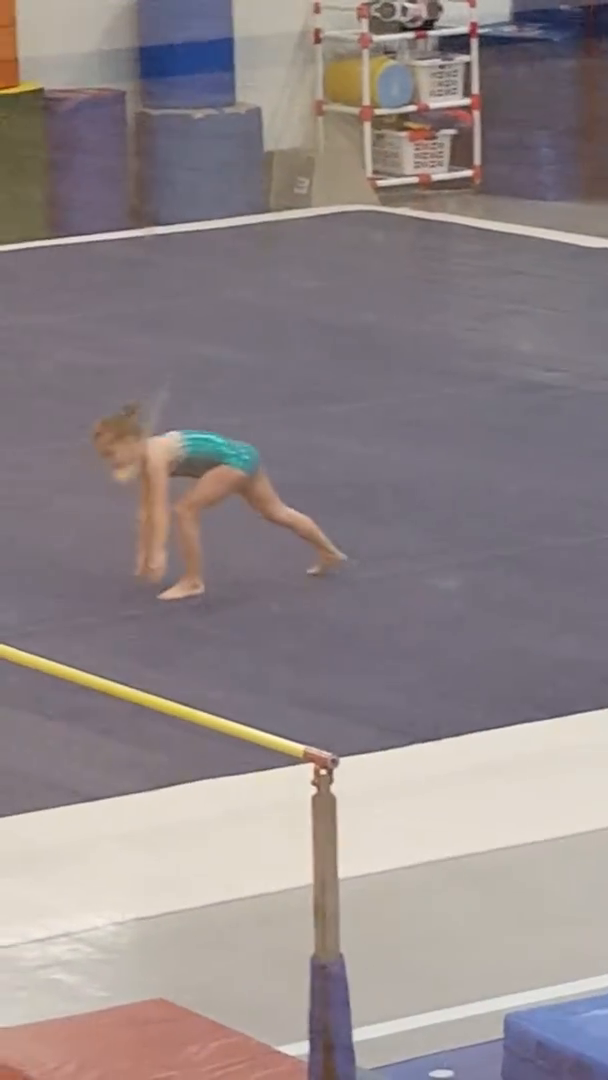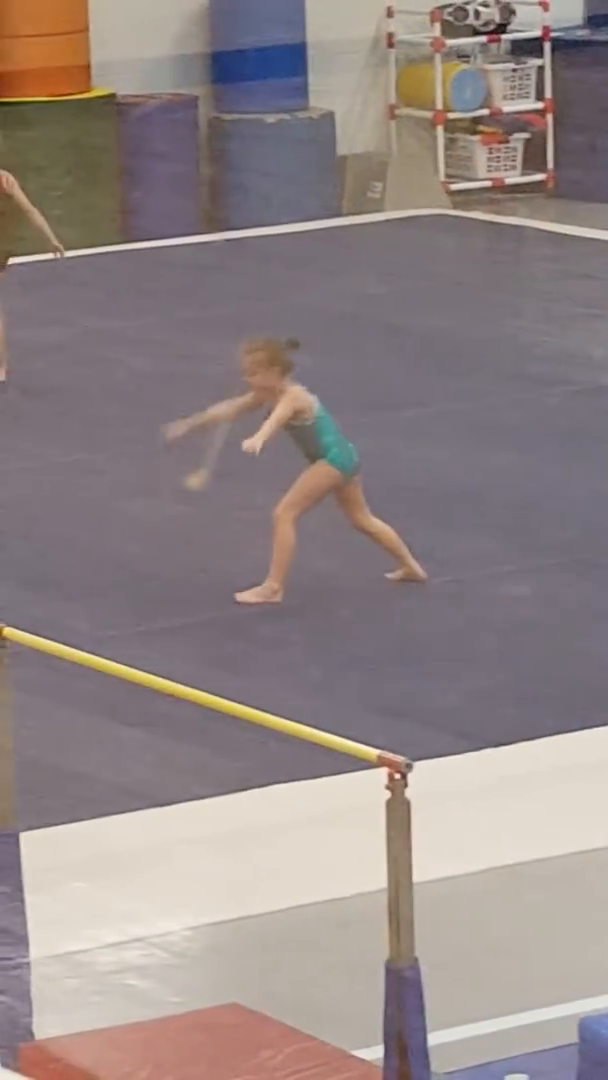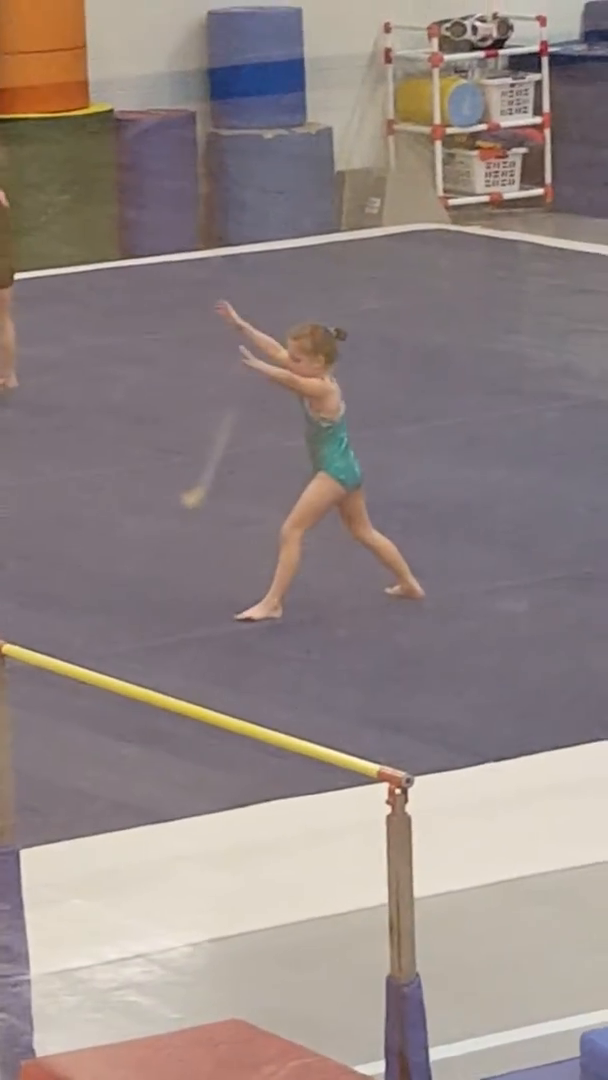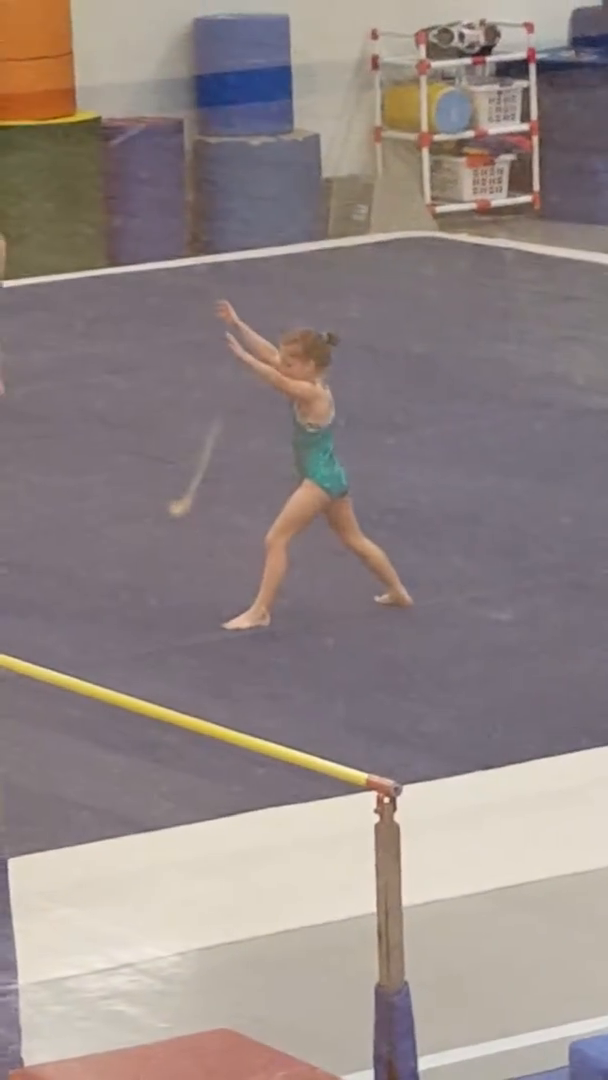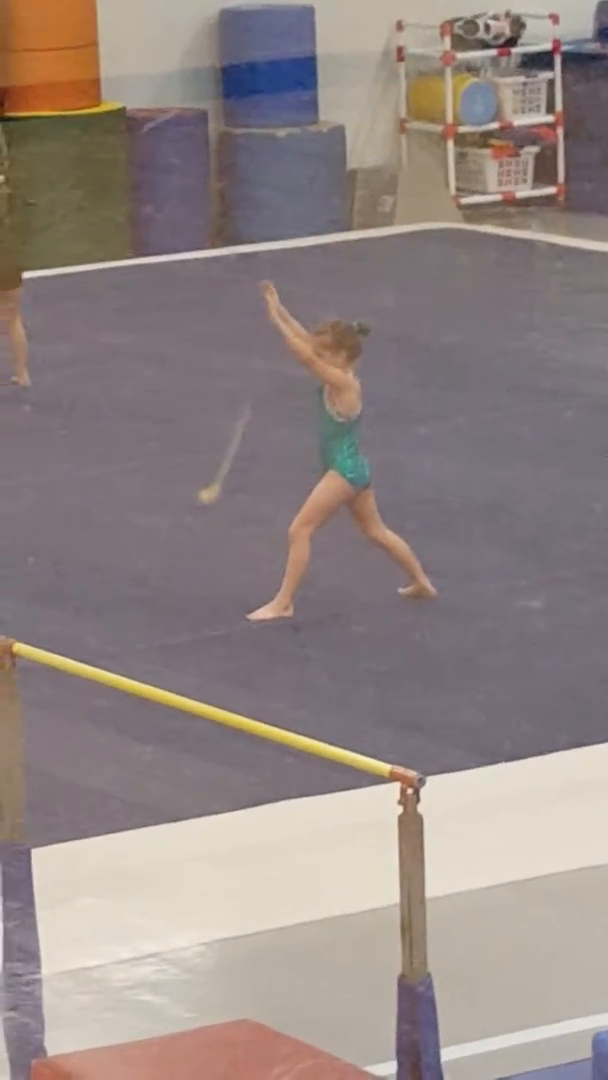
dt=0.5s
person 1, frame 1
left shoulder: (155, 456)
right shoulder: (146, 458)
left elbow: (159, 509)
right elbow: (145, 512)
left wrist: (159, 552)
right wrist: (143, 553)
left hip: (235, 460)
right hip: (243, 455)
left knee: (184, 511)
right knee: (276, 512)
left ankle: (193, 581)
right ankle: (330, 553)
person 1, frame 2
left shoulder: (292, 397)
right shoulder: (269, 392)
left elbow: (275, 419)
right elbow: (228, 409)
left wrist: (258, 439)
right wrist: (190, 423)
left hip: (333, 458)
right hip: (342, 456)
left knee: (284, 515)
right knee: (362, 519)
left ankle: (272, 588)
right ankle: (411, 568)
person 1, frame 3
left shoulder: (323, 389)
right shoulder: (314, 378)
left elbow: (287, 379)
right elbow: (275, 350)
left wrist: (258, 366)
right wrist: (238, 323)
left hip: (334, 472)
right hip: (344, 468)
left knee: (291, 532)
right knee: (364, 533)
left ankle: (273, 603)
right ankle: (409, 584)
person 1, frame 4
left shoulder: (313, 394)
right shoulder: (309, 385)
left elbow: (275, 379)
right elbow: (270, 355)
left wrist: (240, 353)
right wrist: (236, 324)
left hip: (320, 479)
right hip: (329, 476)
left knee: (276, 539)
right knee: (354, 540)
left ankle: (259, 612)
right ankle: (398, 592)
person 1, frame 5
left shoulder: (343, 383)
right shoulder: (338, 375)
left elbow: (306, 358)
right elbow: (306, 342)
left wrist: (277, 321)
right wrist: (278, 309)
left hip: (344, 471)
right hip: (351, 467)
left knee: (299, 531)
right knee: (377, 532)
left ankle: (283, 603)
right ankle: (422, 583)
